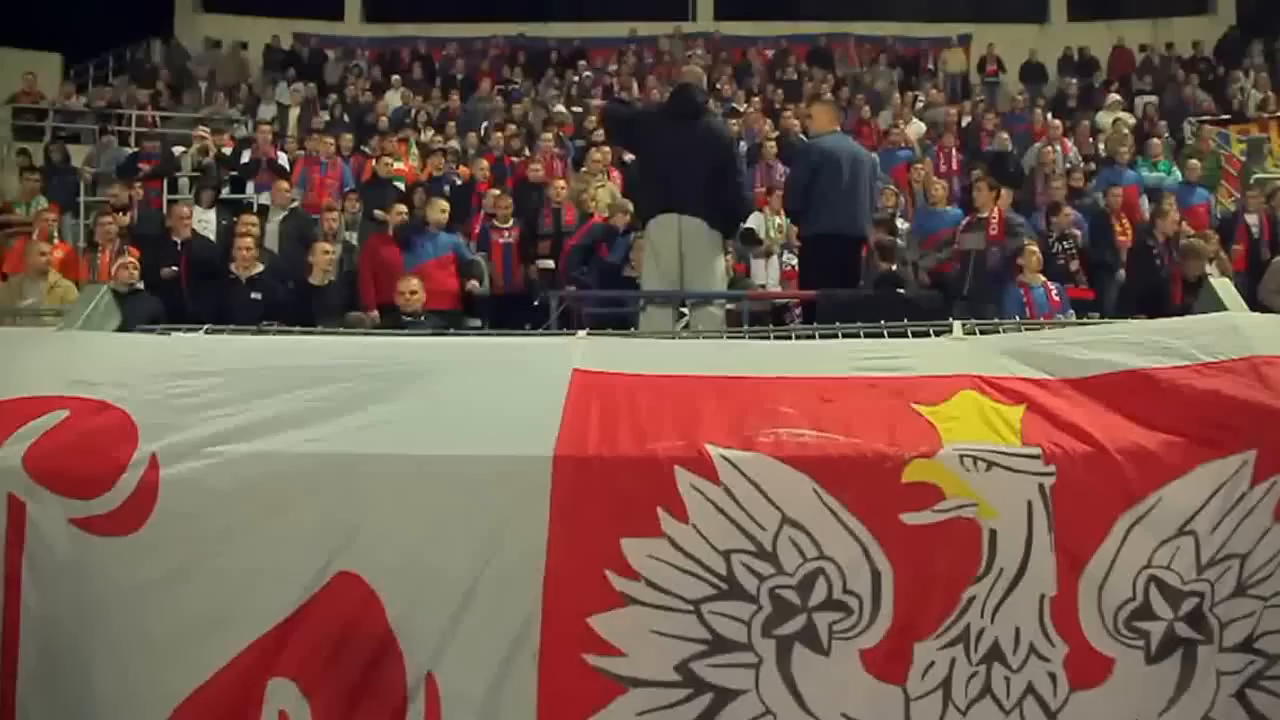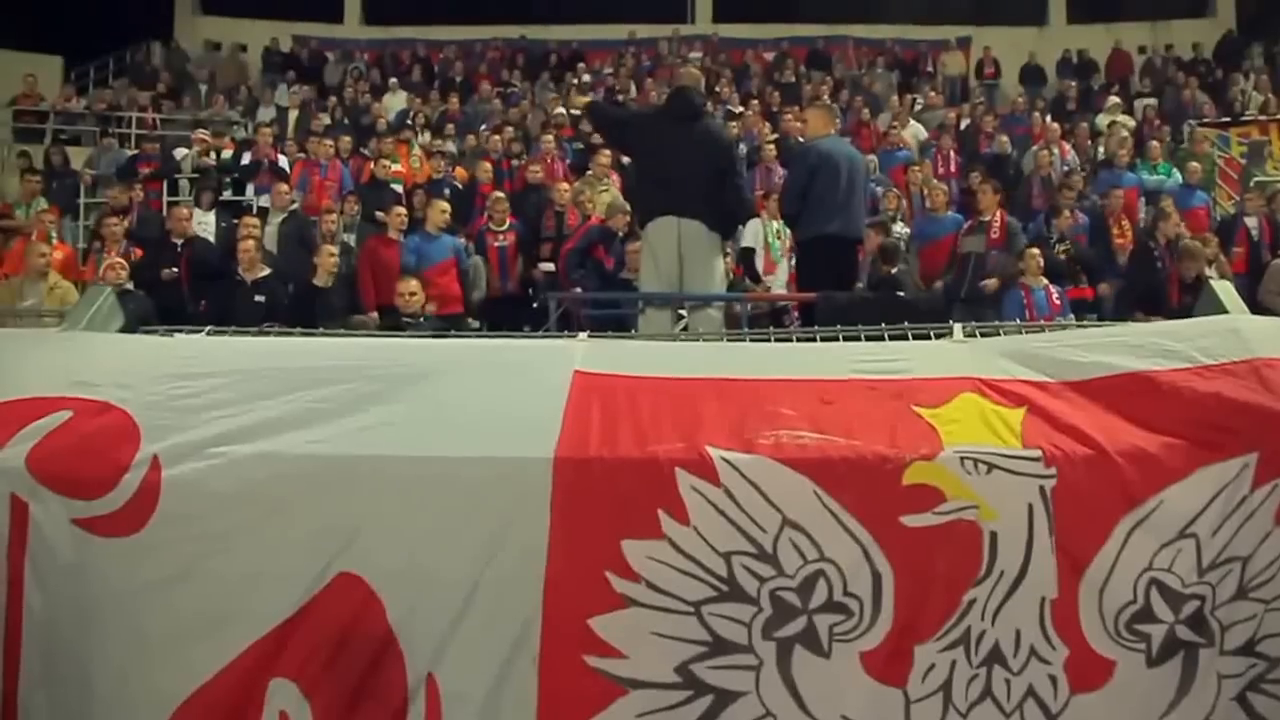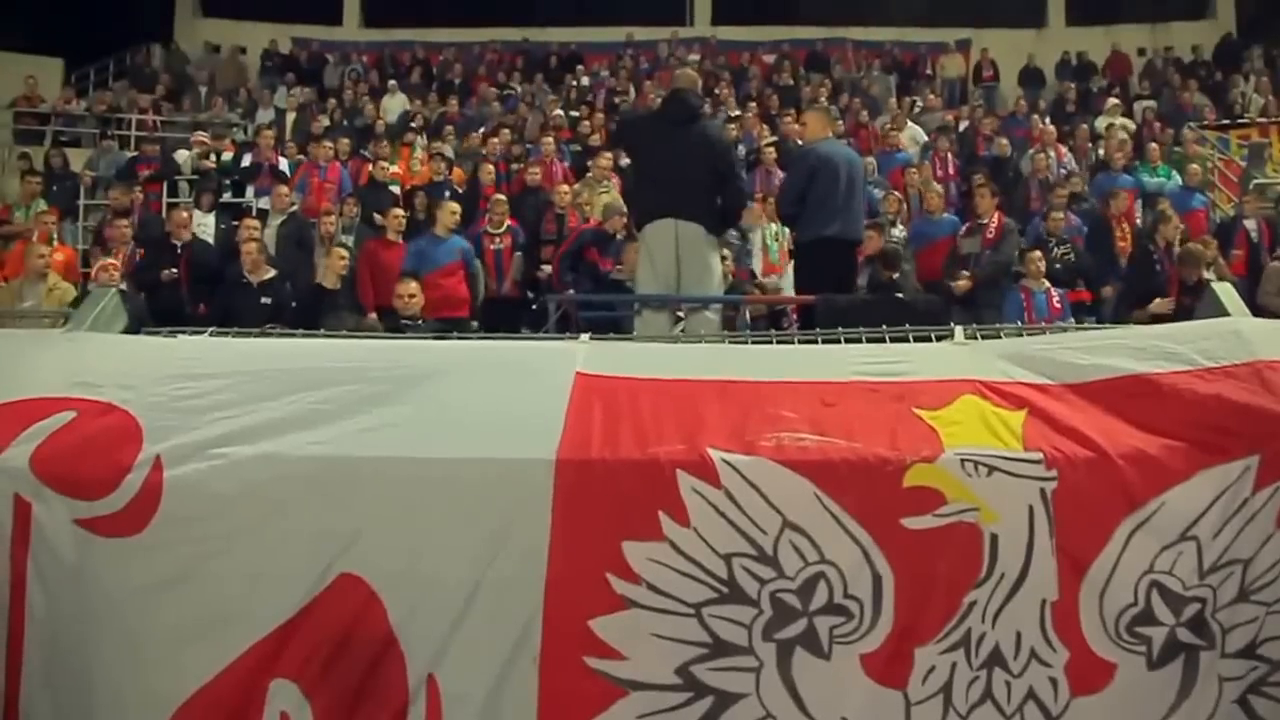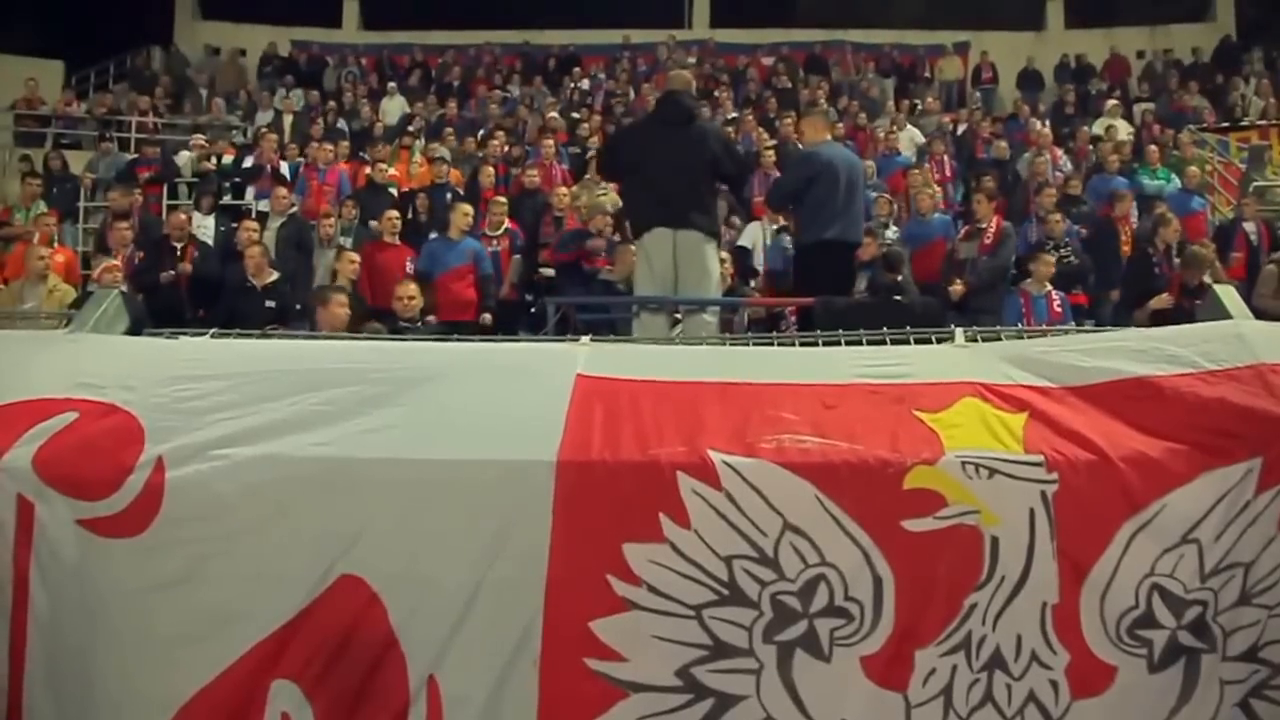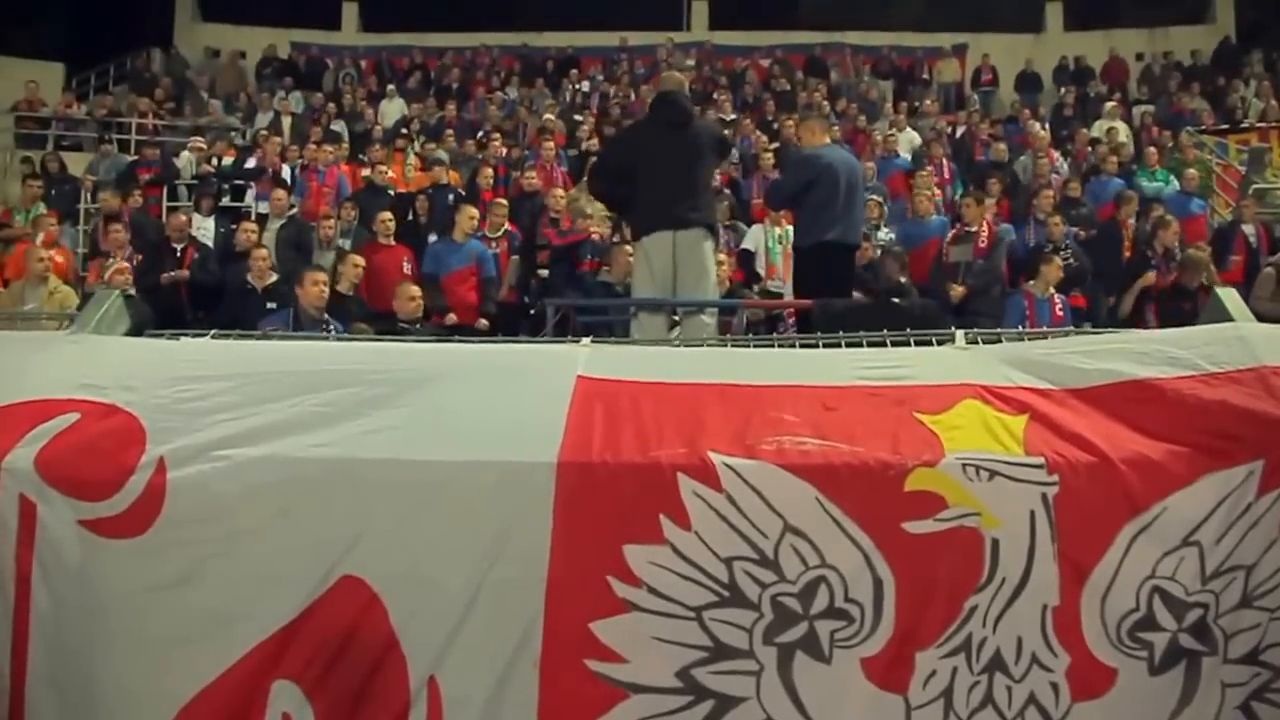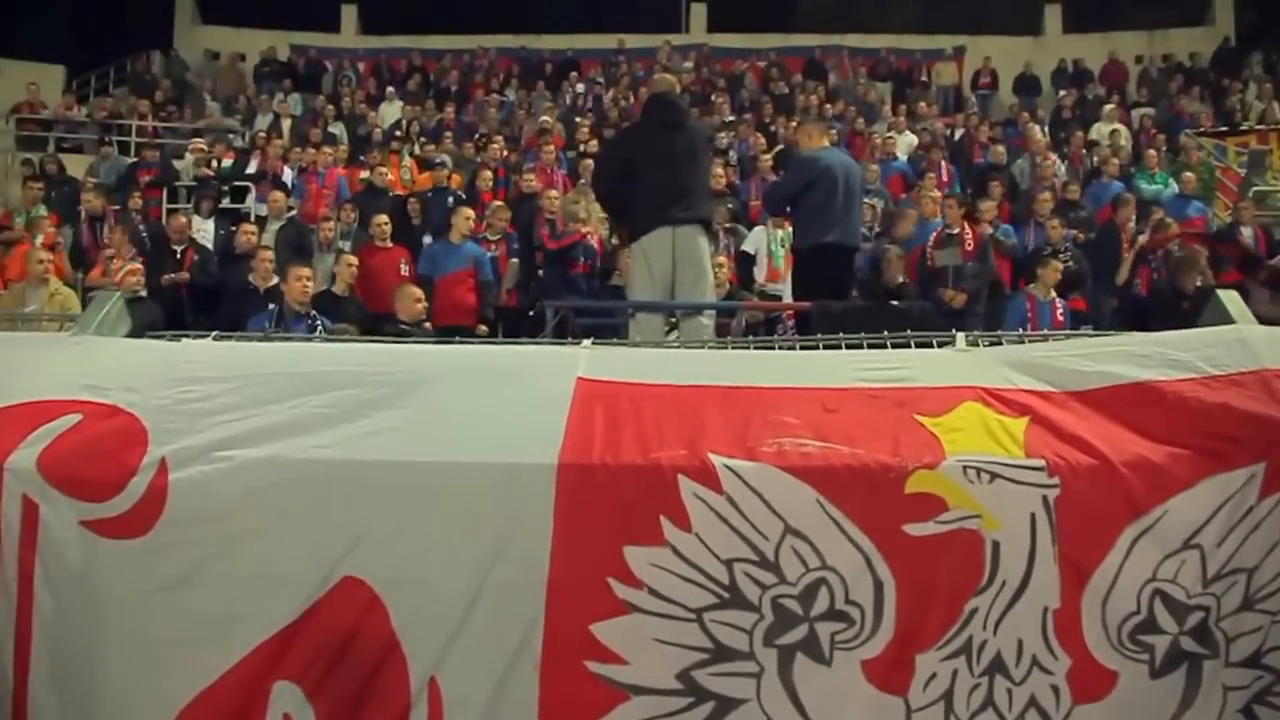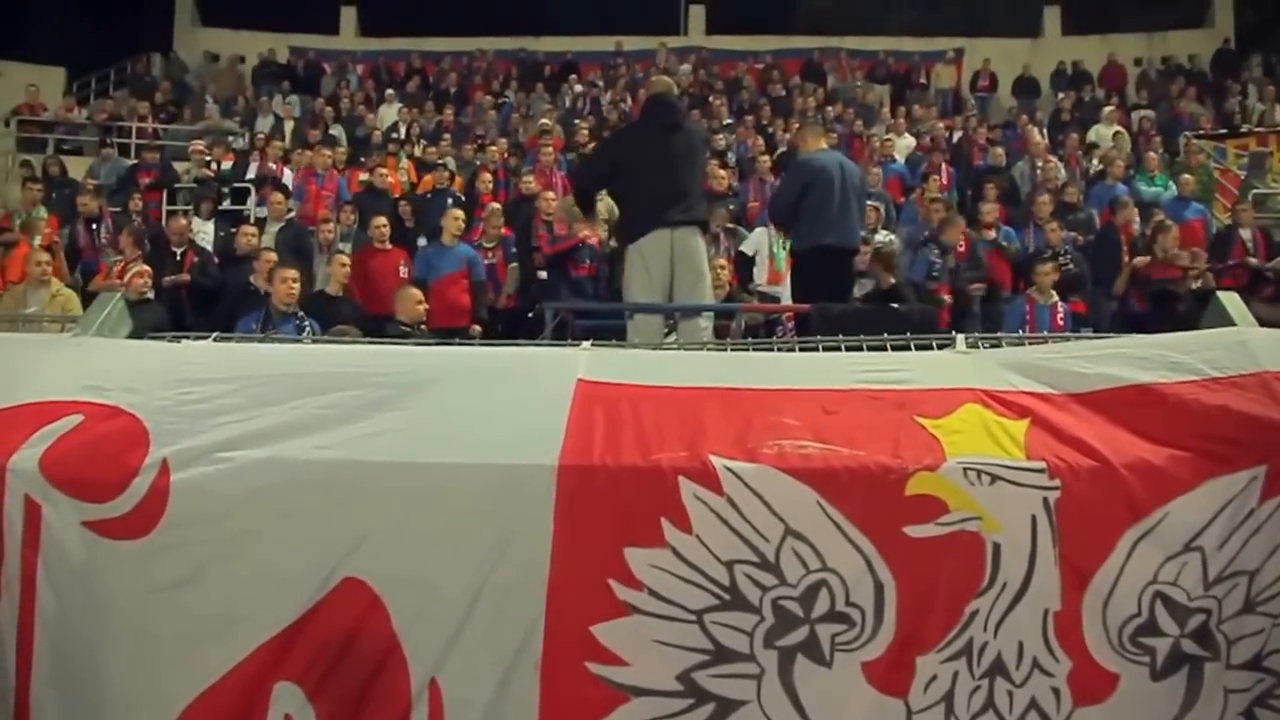
dt=0.3s
person 1, frame 1
left shoulder: (649, 121)
right shoulder: (718, 129)
left elbow: (618, 118)
right elbow: (734, 183)
left wrist: (604, 109)
right wrist: (735, 219)
left hip: (659, 219)
right hip: (706, 222)
left knee: (656, 300)
right knee: (706, 300)
person 1, frame 2
left shoulder: (646, 124)
right shoulder: (716, 133)
left elbow: (610, 119)
right elbow: (733, 186)
left wrist: (589, 105)
right wrist: (731, 224)
left hip: (659, 221)
right hip: (704, 224)
left knee: (655, 303)
right knee: (706, 303)
person 1, frame 3
left shoulder: (640, 127)
right shoulder: (712, 133)
left elbow: (621, 134)
right elbow: (732, 187)
right wrist: (725, 221)
left hip: (655, 223)
right hip: (700, 225)
left knee: (653, 304)
right knee: (703, 304)
person 1, frame 4
left shoulder: (634, 134)
right shoulder: (710, 133)
left elbow: (606, 167)
right elbow: (739, 172)
left hip: (652, 228)
right hip: (698, 227)
left knee: (650, 307)
right knee: (702, 308)
person 1, frame 5
left shoulder: (634, 135)
right shoulder: (708, 133)
left elbow: (600, 181)
right elbow: (724, 154)
left wrist: (628, 210)
left hip: (651, 228)
right hip: (695, 228)
left knee: (649, 309)
right knee: (699, 308)
person 1, frame 6
left shoulder: (631, 136)
right shoulder: (700, 133)
left elbow: (604, 182)
left wrist: (622, 219)
left hip: (648, 228)
right hip: (692, 227)
left knee: (646, 310)
right knee: (698, 309)
person 1, frame 7
left shoulder: (627, 136)
right shoulder: (696, 134)
left elbow: (586, 175)
left wrist: (587, 208)
left hip: (644, 229)
right hip: (689, 229)
left knee: (644, 311)
right knee: (695, 310)
person 2, frame 1
left shoulder: (813, 149)
right shoulder: (864, 154)
left elbow: (793, 195)
right elbow: (872, 197)
left wrist: (800, 221)
left hip: (820, 236)
right hip: (855, 235)
left knee: (817, 306)
person 2, frame 2
left shoulder: (810, 151)
right shoulder: (857, 156)
left elbow: (790, 197)
right elbow: (864, 199)
left wrist: (796, 226)
left hip: (817, 239)
right hip: (850, 238)
left knee: (814, 308)
person 2, frame 3
left shoulder: (809, 154)
right shoulder: (855, 157)
left elbow: (786, 200)
right elbow: (861, 202)
left wrist: (794, 222)
left hip: (816, 241)
right hip: (849, 239)
left knee: (813, 310)
person 2, frame 4
left shoulder: (809, 156)
right shoulder: (854, 160)
left elbow: (776, 196)
left wrist: (790, 208)
left hip: (816, 244)
right hip: (848, 241)
left knee: (812, 311)
person 2, frame 5
left shoulder: (809, 159)
right shoulder: (854, 162)
left elbow: (774, 197)
left wrist: (792, 204)
left hip: (815, 246)
right hip: (848, 244)
left knee: (811, 315)
person 2, frame 6
left shoulder: (807, 161)
right shoulder: (852, 165)
left elbow: (772, 199)
left wrist: (788, 212)
left hip: (814, 247)
right hip: (847, 246)
left knee: (810, 316)
person 2, frame 7
left shoulder: (805, 164)
right shoulder: (853, 168)
left elbow: (778, 207)
right elbow: (861, 210)
left wrist: (789, 228)
left hip: (812, 250)
right hip: (846, 248)
left knee: (810, 319)
